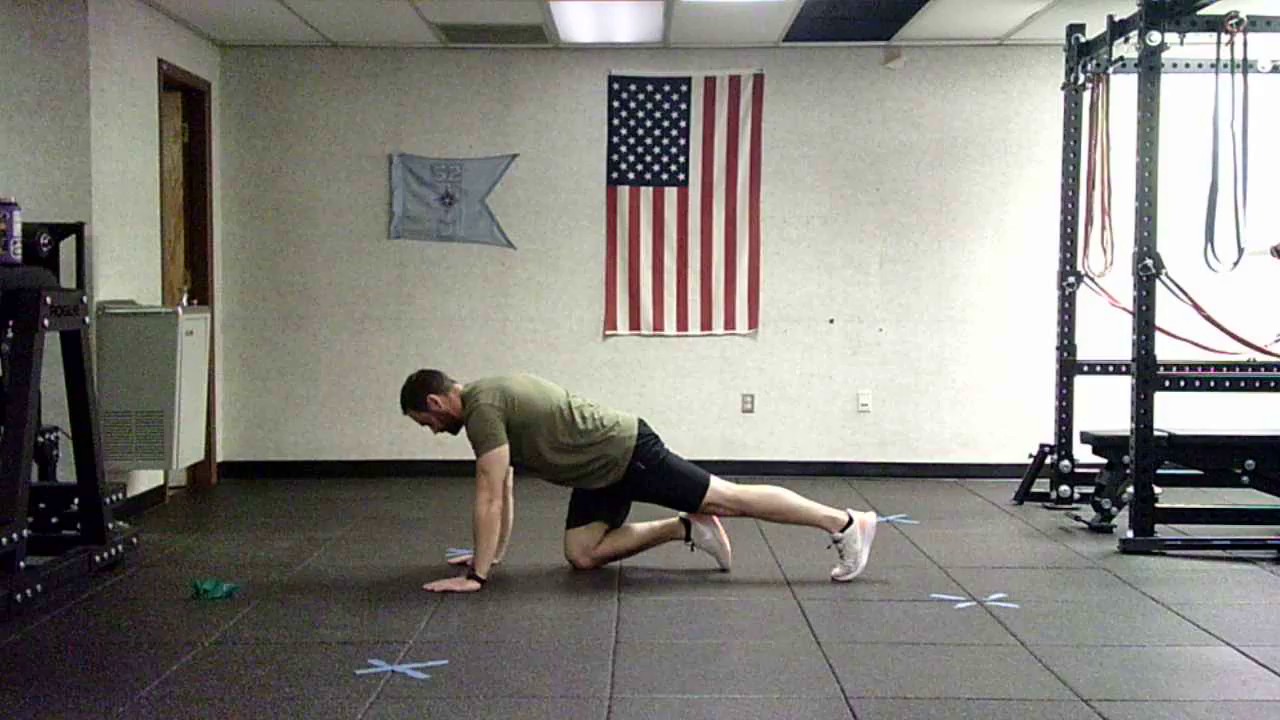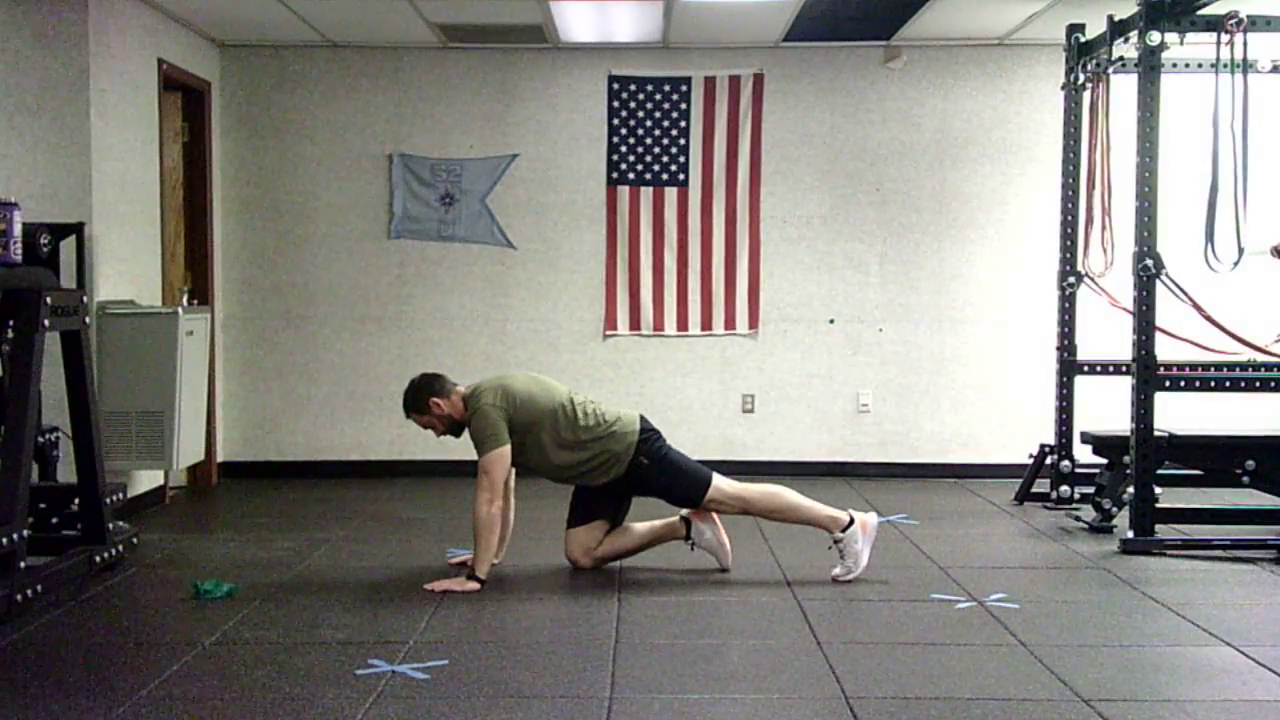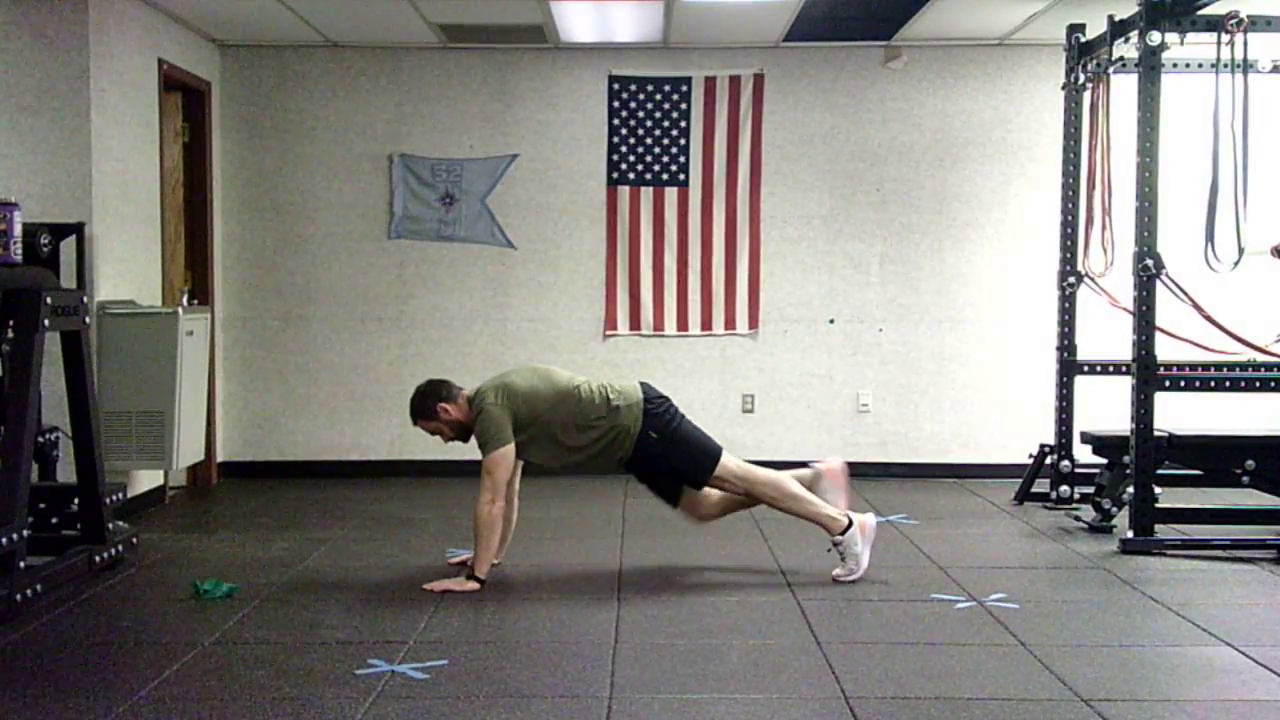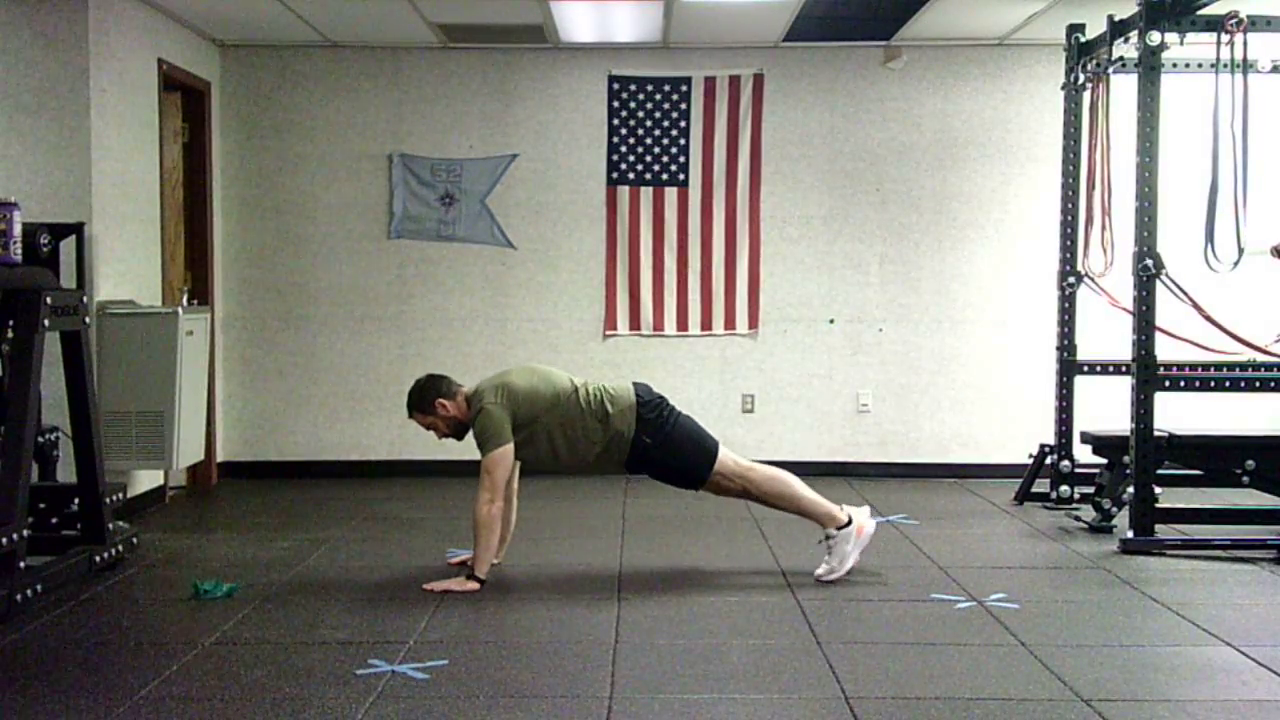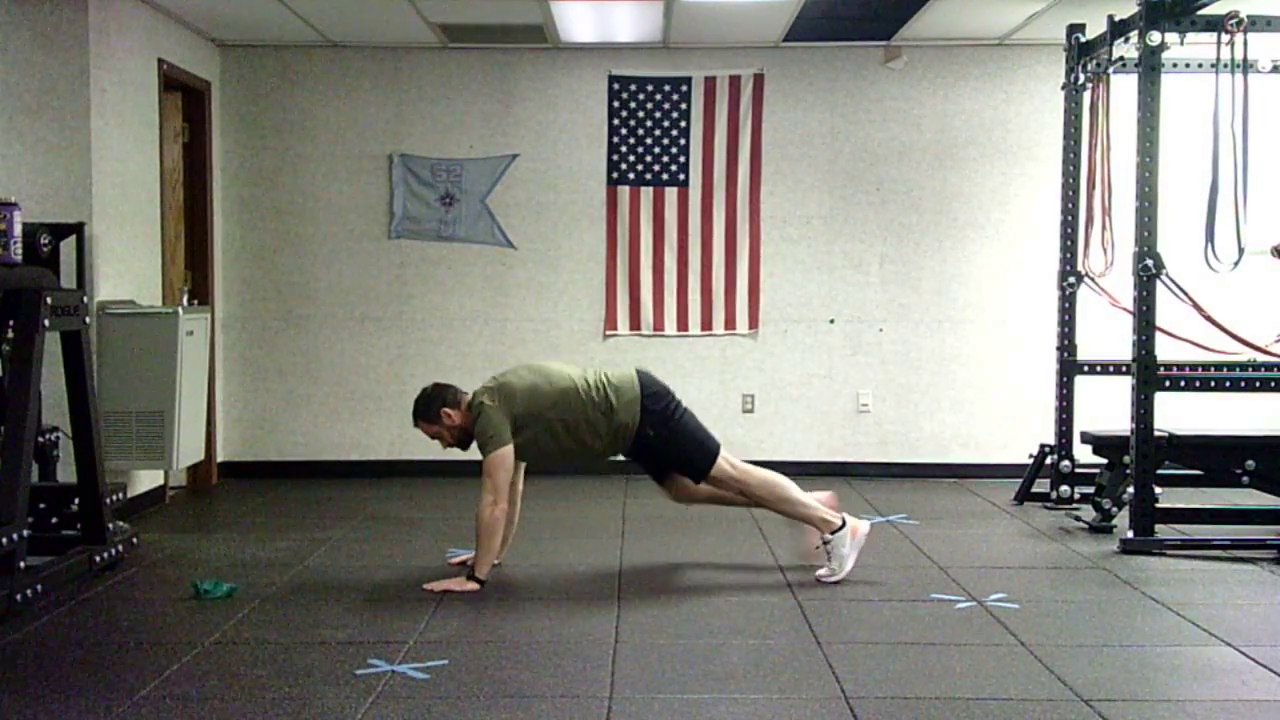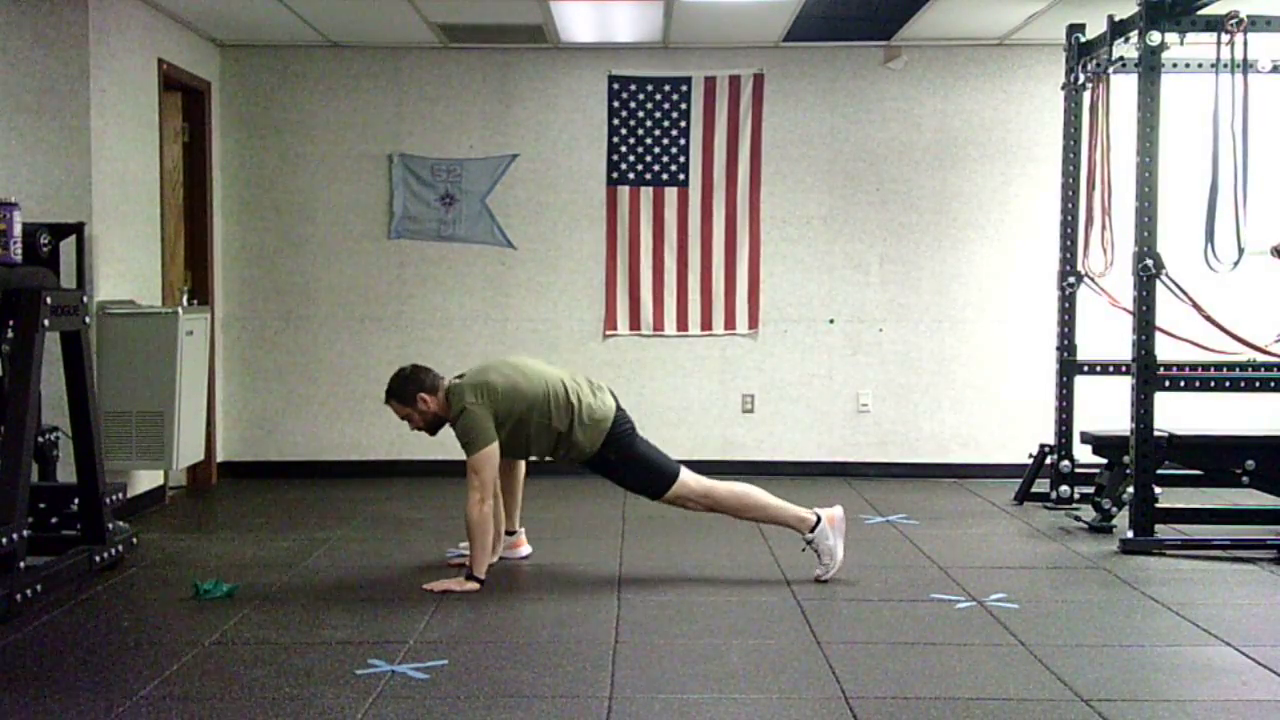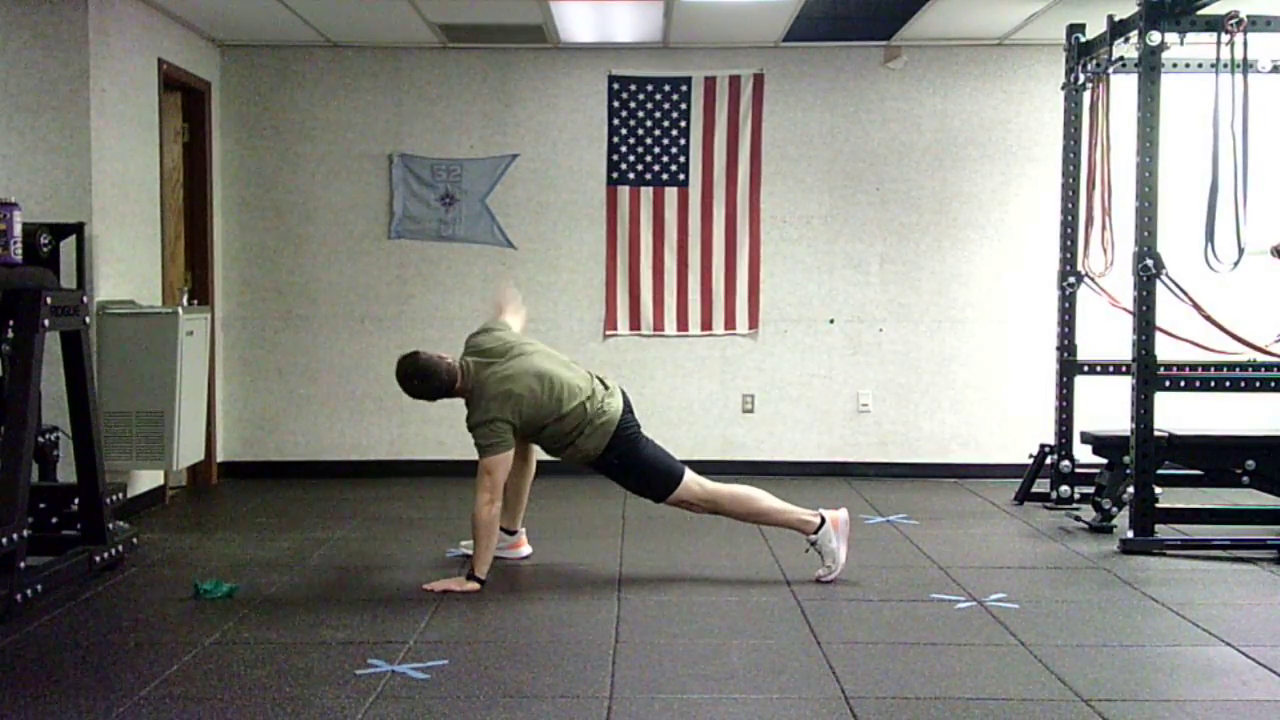
dt=0.5s
person 1, frame 1
left shoulder: (481, 410)
right shoulder: (490, 397)
left elbow: (489, 497)
right elbow: (504, 489)
left wrist: (475, 575)
right wrist: (492, 553)
left hip: (626, 454)
right hip: (607, 463)
left knee: (727, 499)
right knee: (582, 555)
left ankle: (846, 524)
right ankle: (687, 528)
person 1, frame 2
left shoulder: (484, 410)
right shoulder: (493, 399)
left elbow: (490, 498)
right elbow: (505, 490)
left wrist: (476, 575)
right wrist: (492, 553)
left hip: (629, 450)
right hip: (610, 460)
left knee: (730, 496)
right knee: (582, 555)
left ankle: (847, 525)
right ankle: (686, 526)
person 1, frame 3
left shoulder: (489, 410)
right shoulder: (499, 401)
left elbow: (492, 498)
right elbow: (509, 490)
left wrist: (475, 576)
right wrist: (493, 553)
left hip: (640, 422)
right hip: (631, 430)
left knee: (735, 477)
right knee: (703, 504)
left ankle: (846, 527)
right ankle: (816, 477)
person 1, frame 4
left shoulder: (488, 410)
right shoulder: (497, 399)
left elbow: (491, 498)
right elbow: (507, 491)
left wrist: (475, 576)
right wrist: (492, 553)
left hip: (636, 425)
right hip: (631, 424)
left knee: (736, 475)
right knee: (730, 483)
left ankle: (842, 523)
right ankle: (842, 517)
person 1, frame 5
left shoulder: (488, 414)
right shoulder: (498, 404)
left elbow: (495, 500)
right elbow: (512, 489)
left wrist: (476, 576)
right wrist: (493, 554)
left hip: (637, 408)
right hip: (631, 397)
left knee: (729, 476)
right knee: (684, 489)
left ankle: (839, 529)
right ankle: (810, 505)
person 1, frame 6
left shoulder: (467, 408)
right shoulder: (467, 389)
left elbow: (480, 496)
right elbow: (489, 488)
left wrist: (475, 574)
right wrist: (491, 544)
left hip: (599, 435)
right hip: (591, 409)
left knee: (696, 493)
right knee: (503, 443)
left ankle: (815, 522)
right ankle: (510, 538)
person 1, frame 7
left shoulder: (487, 419)
right shoulder: (483, 345)
left elbow: (490, 492)
right elbow: (512, 316)
left wrist: (476, 574)
right wrist: (508, 303)
left hip: (602, 443)
right hip: (602, 398)
left knee: (703, 495)
left ankle: (818, 523)
right ankle: (512, 538)
